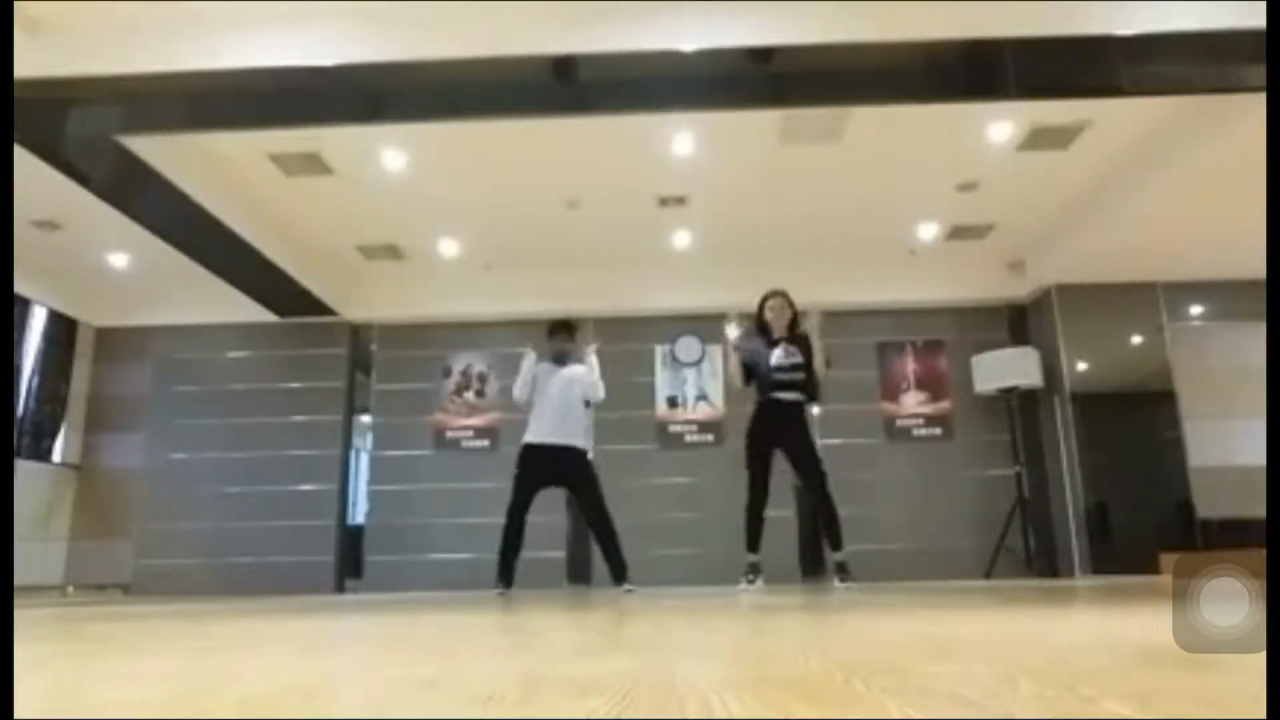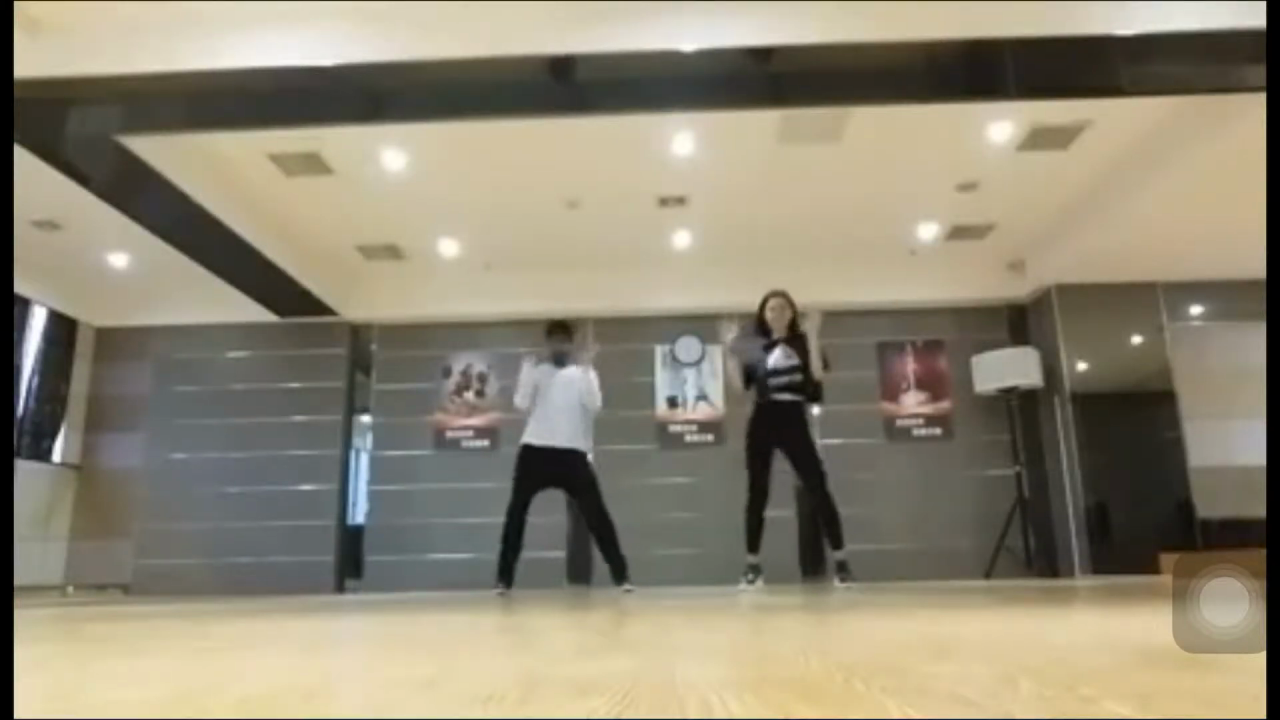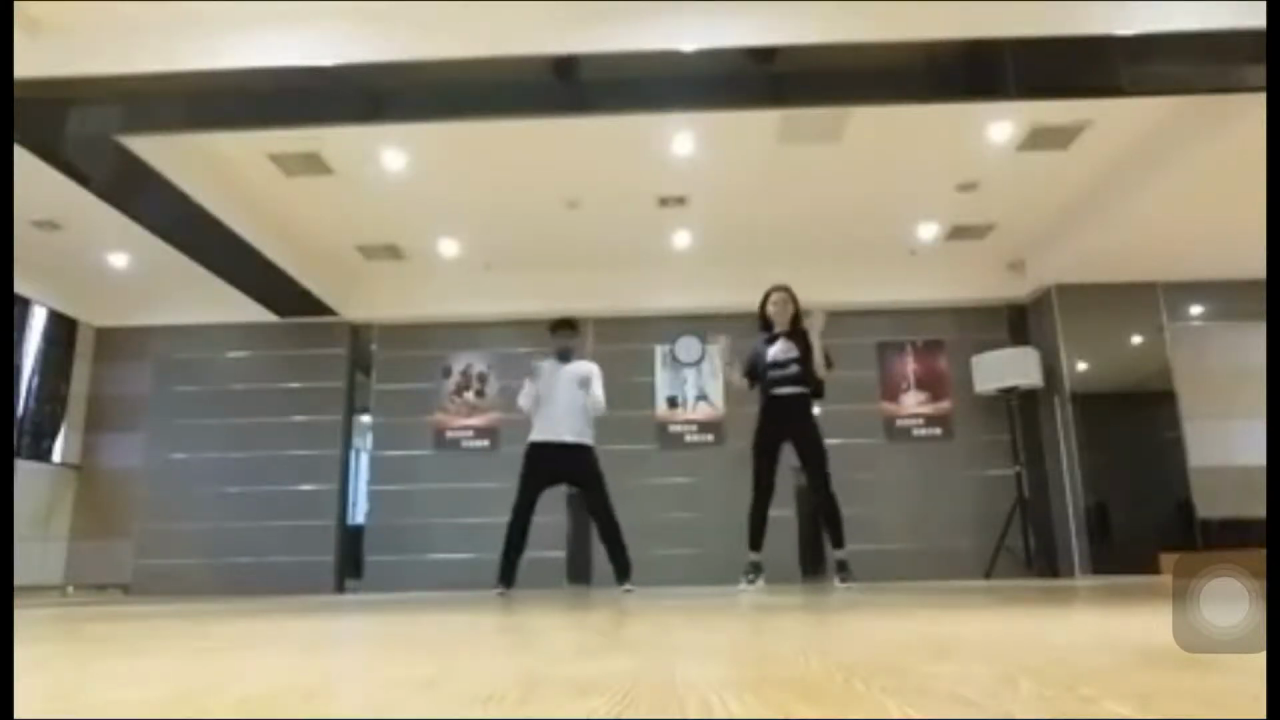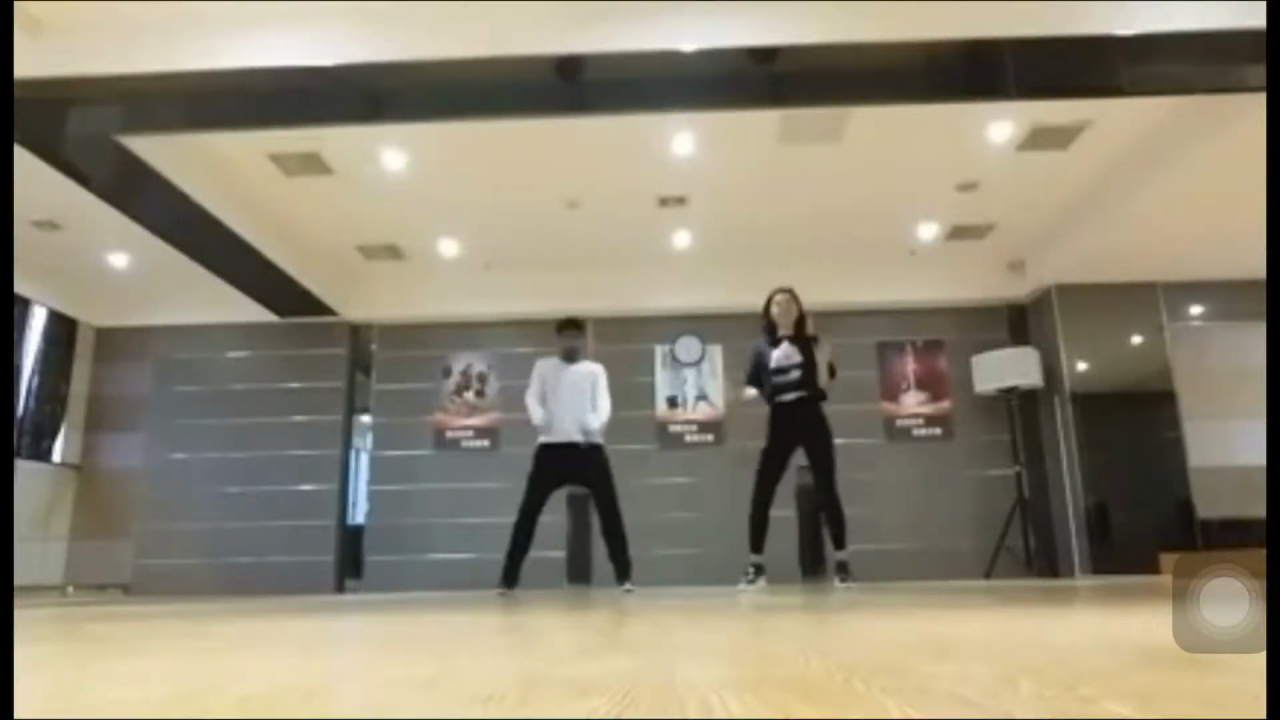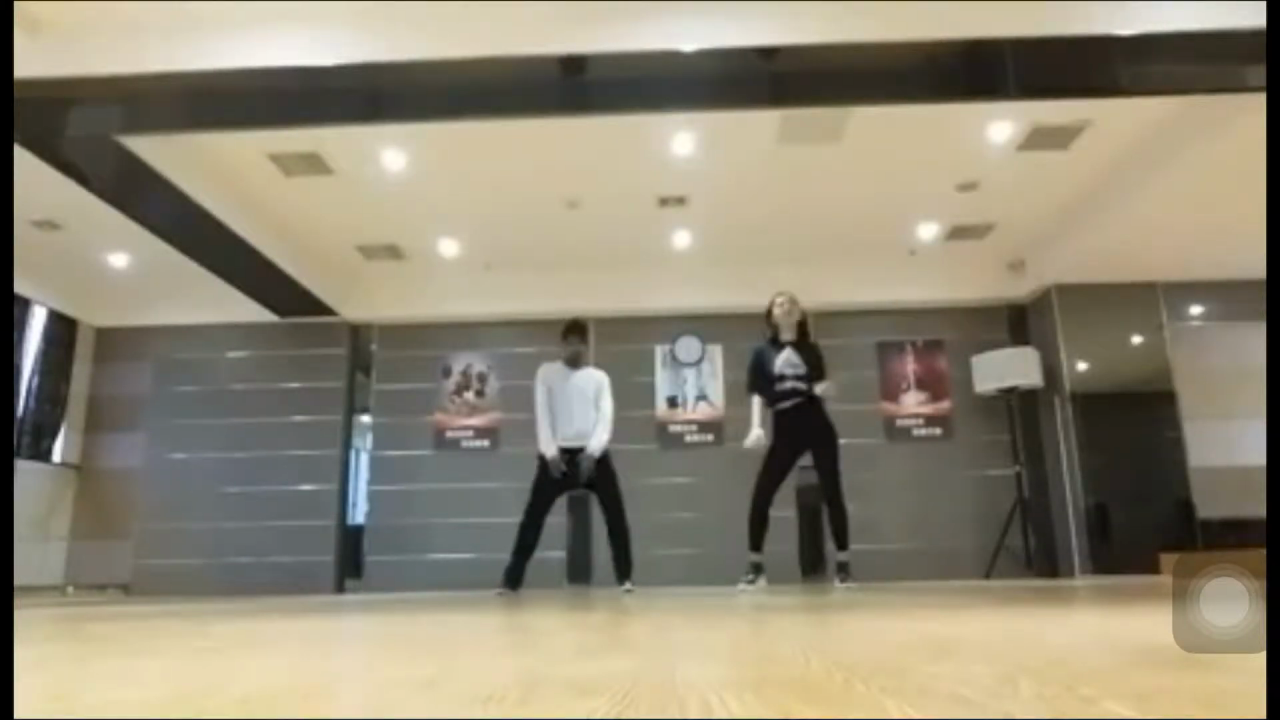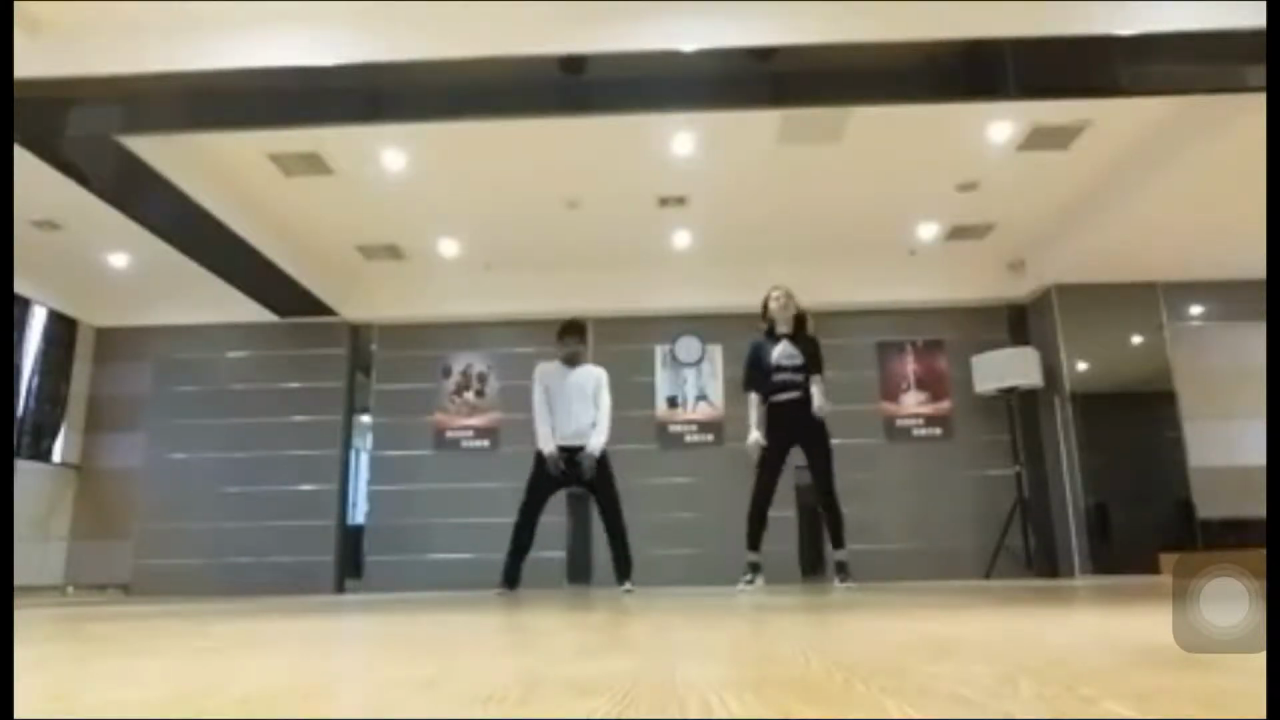
dt=0.1s
person 1, frame 1
left shoulder: (804, 342)
right shoulder: (754, 345)
left elbow: (820, 373)
right elbow: (739, 383)
left wrist: (815, 337)
right wrist: (733, 347)
left hip: (795, 423)
right hip: (764, 423)
left knee: (818, 491)
right knee: (757, 494)
left ankle: (839, 562)
right ankle: (752, 566)
person 1, frame 2
left shoulder: (803, 343)
right shoulder: (755, 348)
left elbow: (818, 375)
right elbow: (740, 385)
left wrist: (812, 337)
right wrist: (731, 351)
left hip: (794, 423)
right hip: (762, 424)
left knee: (818, 490)
right knee: (757, 495)
left ankle: (840, 562)
right ankle: (753, 566)
person 1, frame 3
left shoulder: (805, 338)
right shoulder: (759, 344)
left elbow: (821, 373)
right elbow: (744, 384)
left wrist: (815, 336)
left hip: (801, 416)
right hip: (770, 419)
left knee: (822, 488)
right knee: (762, 492)
left ankle: (841, 562)
right ankle: (754, 565)
person 1, frame 4
left shoulder: (810, 342)
right shoulder: (763, 349)
left elbow: (824, 383)
right elbow: (756, 389)
left wrist: (822, 362)
right wrist: (742, 394)
left hip: (811, 422)
right hip: (780, 425)
left knee: (826, 492)
right knee: (761, 495)
left ankle: (841, 563)
right ankle: (755, 565)
person 1, frame 5
left shoulder: (811, 350)
right shoulder: (763, 352)
left elbow: (820, 386)
right elbow: (758, 395)
left wrist: (822, 388)
right wrist: (756, 427)
left hip: (816, 426)
right hip: (785, 431)
left knee: (832, 493)
right knee: (761, 494)
left ankle: (842, 564)
right ankle: (755, 565)
person 1, frame 6
left shoulder: (808, 342)
right shoulder: (760, 345)
left elbow: (815, 378)
right elbow: (754, 391)
left wrist: (819, 399)
right wrist: (754, 427)
left hip: (808, 420)
right hip: (777, 422)
left knee: (826, 492)
right knee: (761, 494)
left ankle: (840, 563)
right ankle: (753, 565)
person 2, frame 1
left shoulder: (583, 372)
right shoulder: (537, 371)
left elbow: (597, 396)
right elbow: (520, 396)
left wrist: (591, 359)
right wrist: (529, 360)
left hip: (572, 452)
right hip: (536, 449)
left knee: (597, 514)
right knee: (516, 512)
left ankle: (621, 576)
right ankle: (504, 578)
person 2, frame 2
left shoulder: (584, 372)
right shoulder: (536, 371)
left elbow: (594, 407)
right elbow: (522, 405)
left wrist: (586, 372)
right wrist: (527, 370)
left hip: (572, 453)
right hip: (535, 451)
left knee: (596, 514)
right knee: (516, 513)
left ankle: (621, 575)
right ankle: (504, 578)
person 2, frame 3
left shoulder: (589, 369)
right shoulder: (540, 368)
left elbow: (599, 408)
right elbow: (525, 405)
left wrist: (588, 390)
right wrist: (531, 384)
left hip: (579, 449)
right hip: (542, 448)
left knee: (602, 511)
right knee: (521, 511)
left ankle: (623, 575)
right ankle: (505, 579)
person 2, frame 4
left shoulder: (595, 370)
right shoulder: (543, 366)
left elbow: (604, 407)
right elbow: (532, 397)
left wrist: (593, 424)
right wrist: (538, 418)
left hip: (588, 447)
right hip: (552, 447)
left knee: (609, 511)
right knee: (528, 512)
left ankle: (624, 576)
right ankle: (509, 578)
person 2, frame 5
left shoulder: (599, 377)
right shoulder: (547, 372)
left elbow: (606, 415)
right elbow: (544, 411)
left wrist: (593, 451)
right wrist: (550, 452)
left hip: (593, 454)
right hip: (557, 454)
left knee: (615, 513)
right knee: (533, 514)
left ankle: (624, 576)
right ankle: (512, 579)
person 2, frame 6
left shoulder: (597, 374)
right shoulder: (544, 371)
left elbow: (604, 414)
right elbow: (540, 412)
left wrist: (594, 449)
right wrist: (548, 449)
left hip: (590, 452)
right hip: (553, 452)
left knee: (611, 512)
right knee: (528, 512)
left ankle: (624, 575)
right ankle: (510, 578)
